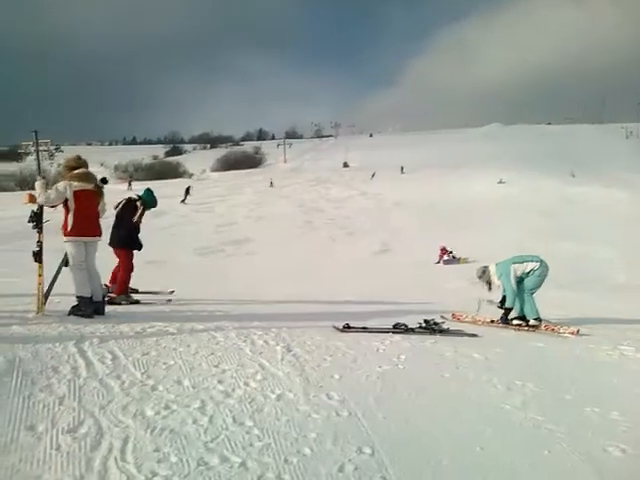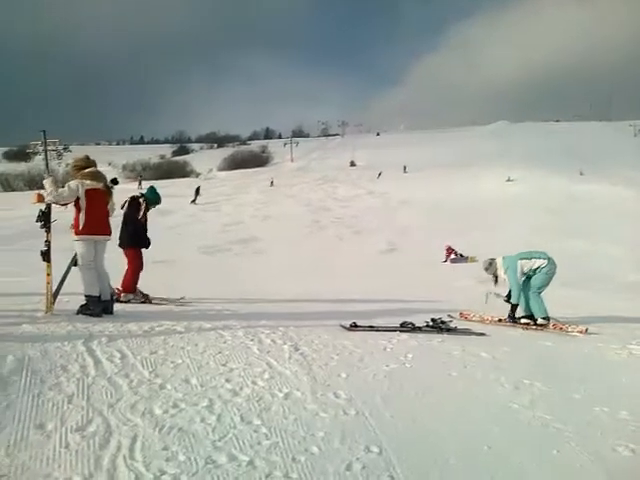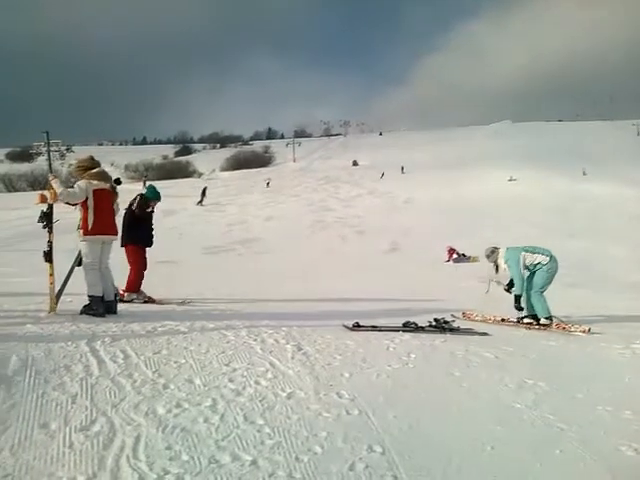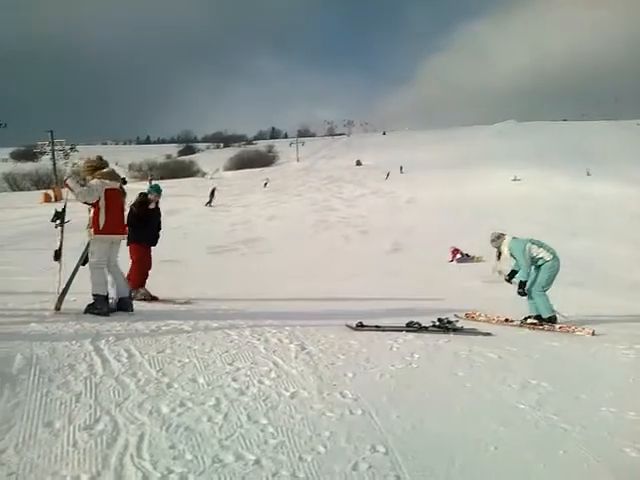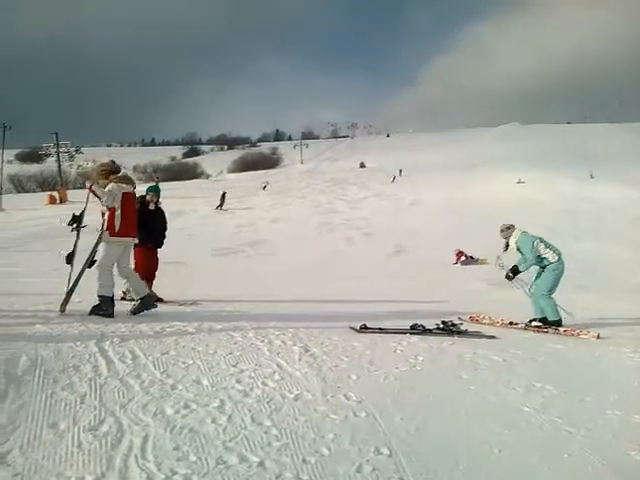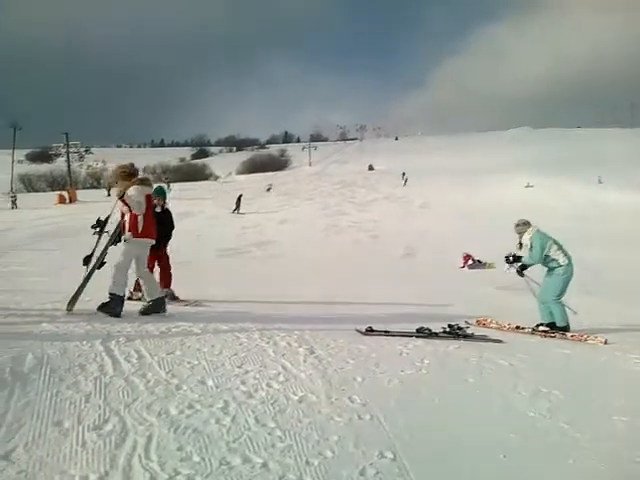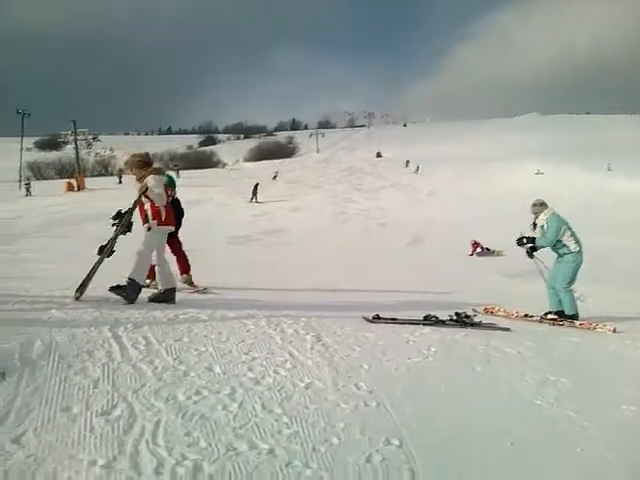
dt=0.2s
person 1, frame 1
left shoulder: (67, 185)
right shoulder: (96, 187)
left elbow: (45, 199)
right elbow: (101, 210)
left wrist: (40, 183)
left hip: (74, 232)
right hip: (93, 232)
left knee: (77, 266)
right knee: (90, 266)
left ankle: (85, 304)
right ankle: (97, 302)
person 1, frame 2
left shoulder: (78, 184)
right shoulder: (105, 186)
left elbow: (57, 196)
right elbow: (110, 209)
left wrist: (48, 181)
left hip: (85, 231)
right hip: (103, 231)
left knee: (86, 265)
right knee: (98, 265)
left ankle: (93, 303)
right ankle: (106, 301)
person 1, frame 3
left shoulder: (86, 184)
right shoulder: (109, 186)
left elbow: (68, 196)
right elbow: (114, 209)
left wrist: (55, 182)
left hip: (92, 231)
right hip: (110, 231)
left knee: (91, 266)
right knee: (103, 266)
left ankle: (96, 304)
right ankle: (109, 302)
person 1, frame 4
left shoulder: (97, 183)
right shoulder: (117, 186)
left elbow: (85, 195)
left wrist: (69, 182)
left hip: (102, 231)
right hip: (118, 231)
left knee: (96, 265)
right knee: (112, 265)
left ankle: (100, 303)
right ankle: (124, 299)
person 1, frame 5
left shoulder: (114, 186)
right shoulder: (126, 188)
left elbow: (109, 202)
left wrist: (93, 188)
left hip: (115, 234)
right hip: (128, 234)
left knee: (104, 267)
right knee: (125, 269)
left ankle: (105, 304)
right ankle: (145, 297)
person 1, frame 6
left shoulder: (135, 189)
right shoulder: (140, 190)
left elbow: (139, 208)
left wrist: (124, 197)
left hip: (137, 235)
right hip: (145, 235)
left knee: (121, 266)
right knee: (142, 269)
left ankle: (115, 303)
right ankle: (158, 301)
person 1, frame 7
left shoulder: (153, 178)
right shoulder: (148, 180)
left elbow: (161, 199)
left wrist: (146, 191)
left hip: (157, 224)
right hip: (158, 224)
left knee: (144, 254)
right knee: (159, 257)
left ankle: (132, 287)
right ankle: (167, 291)
